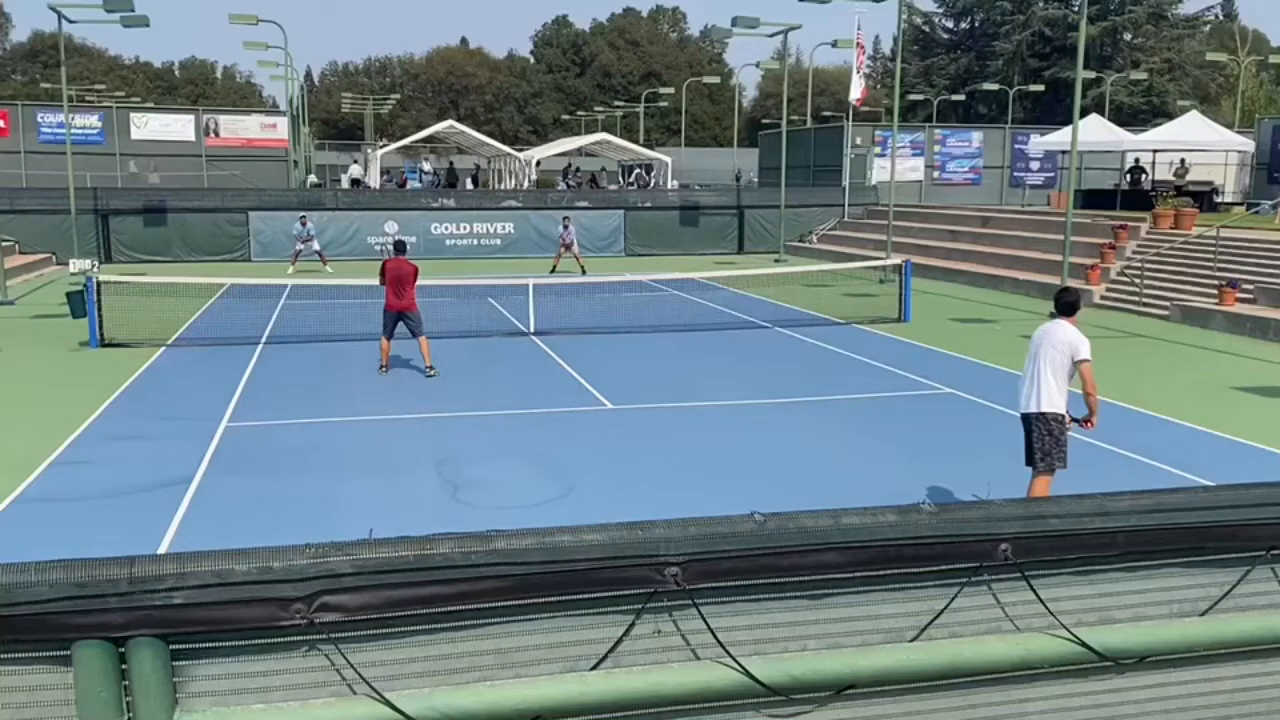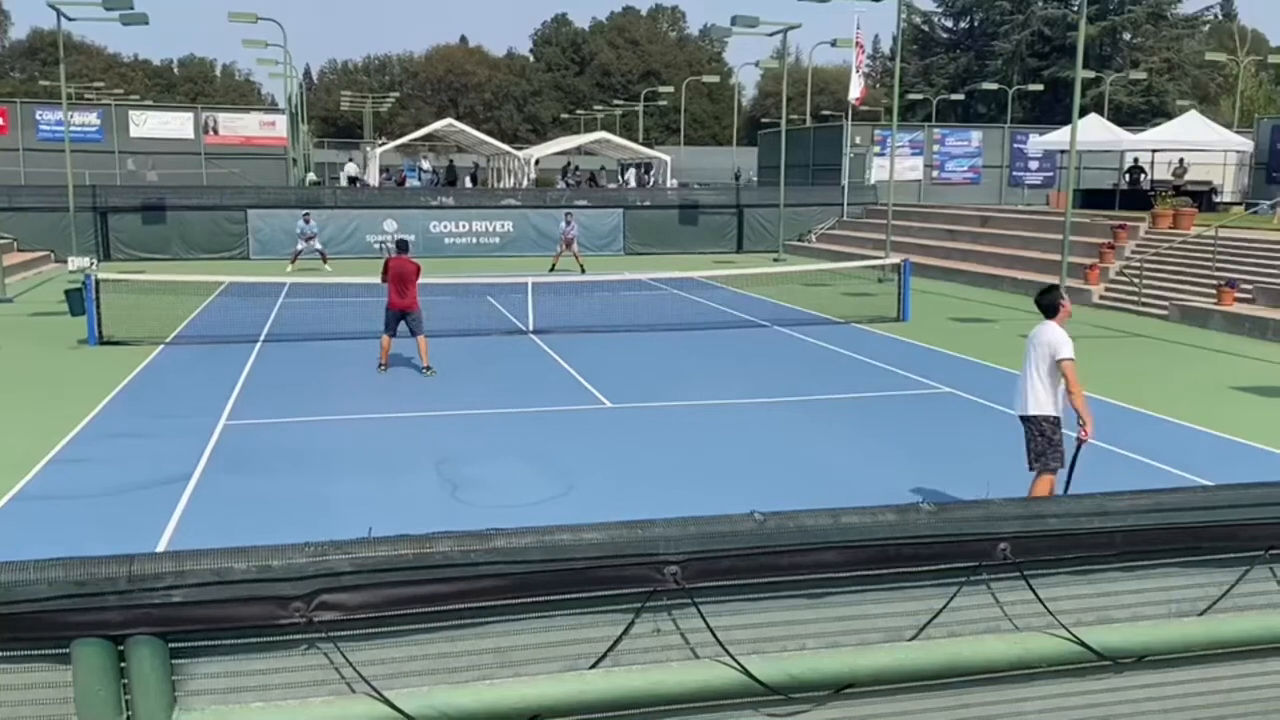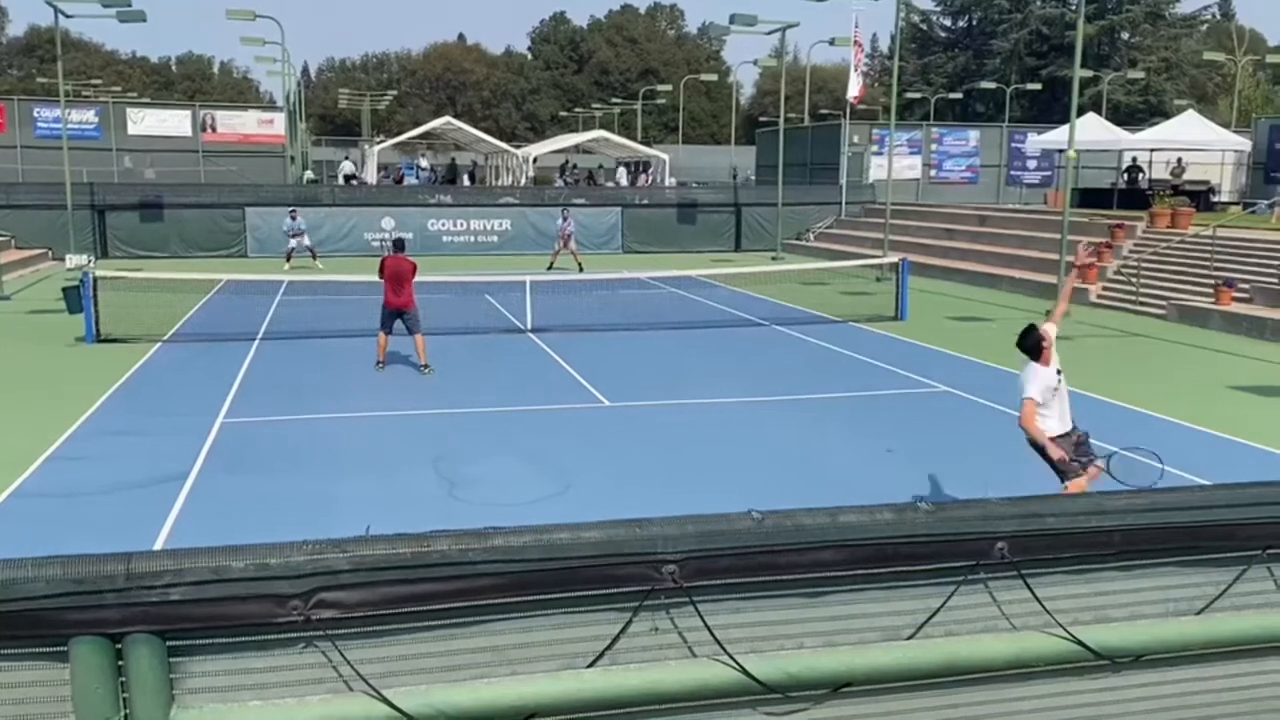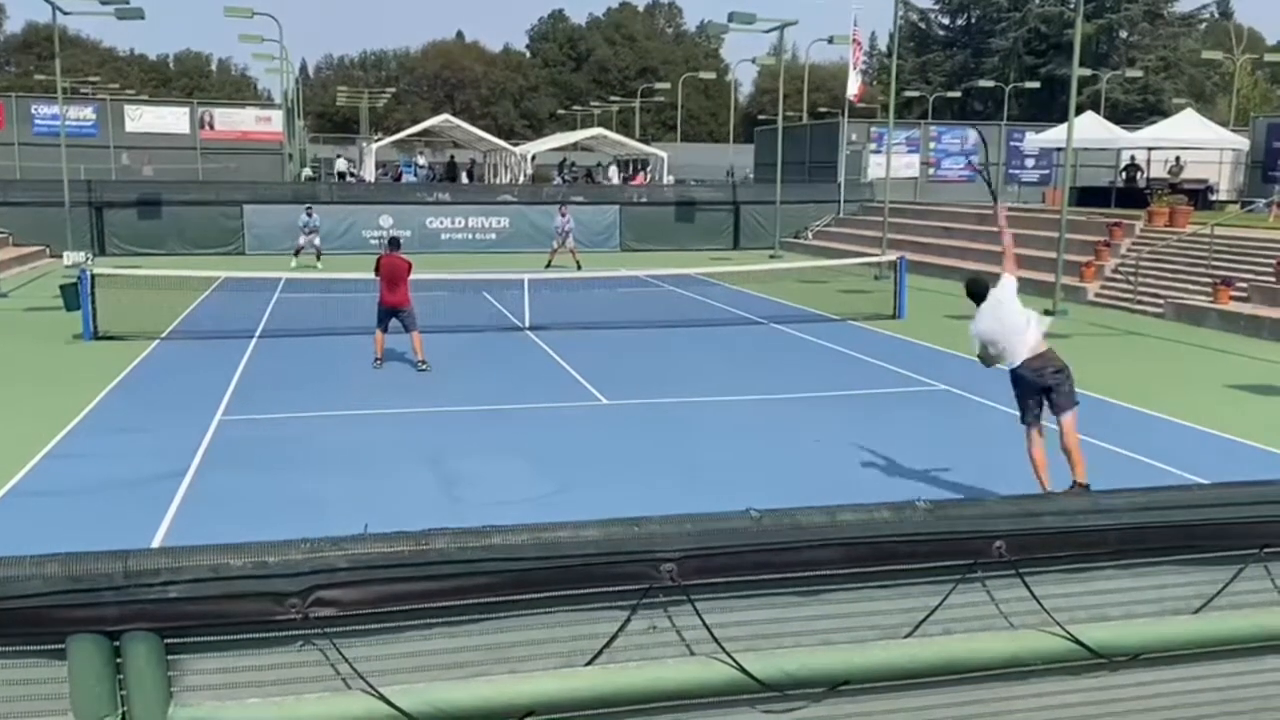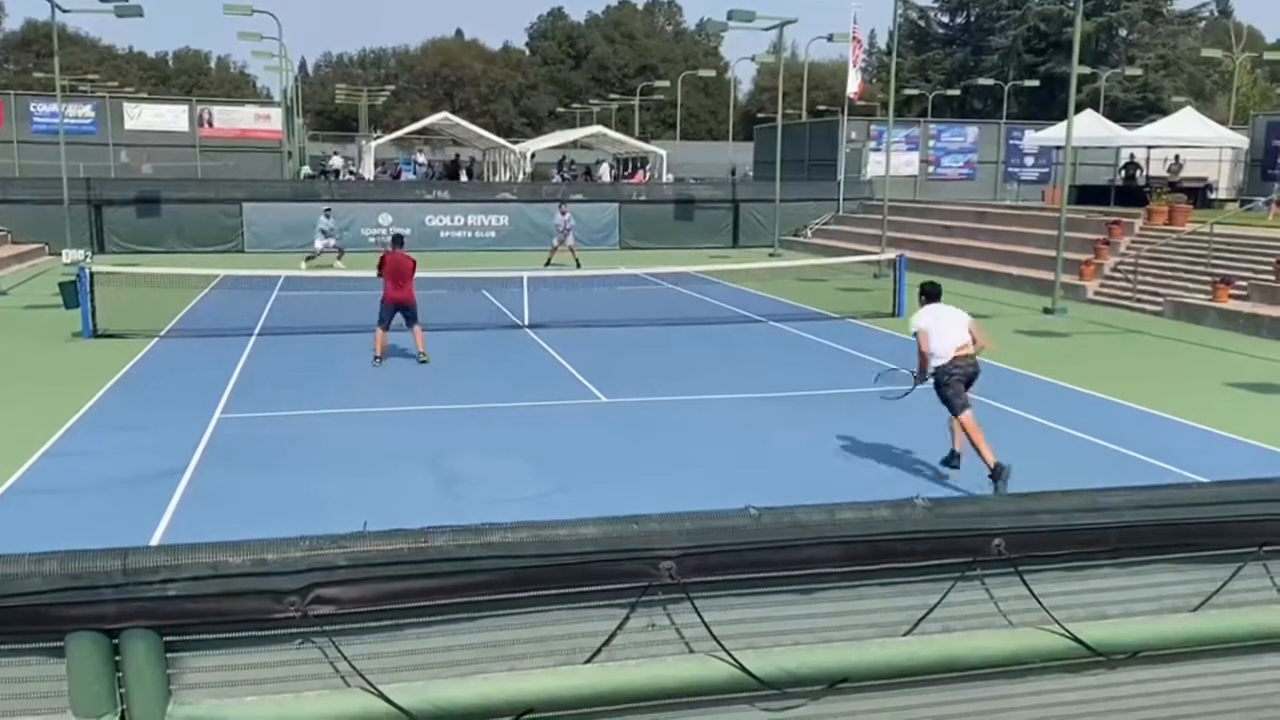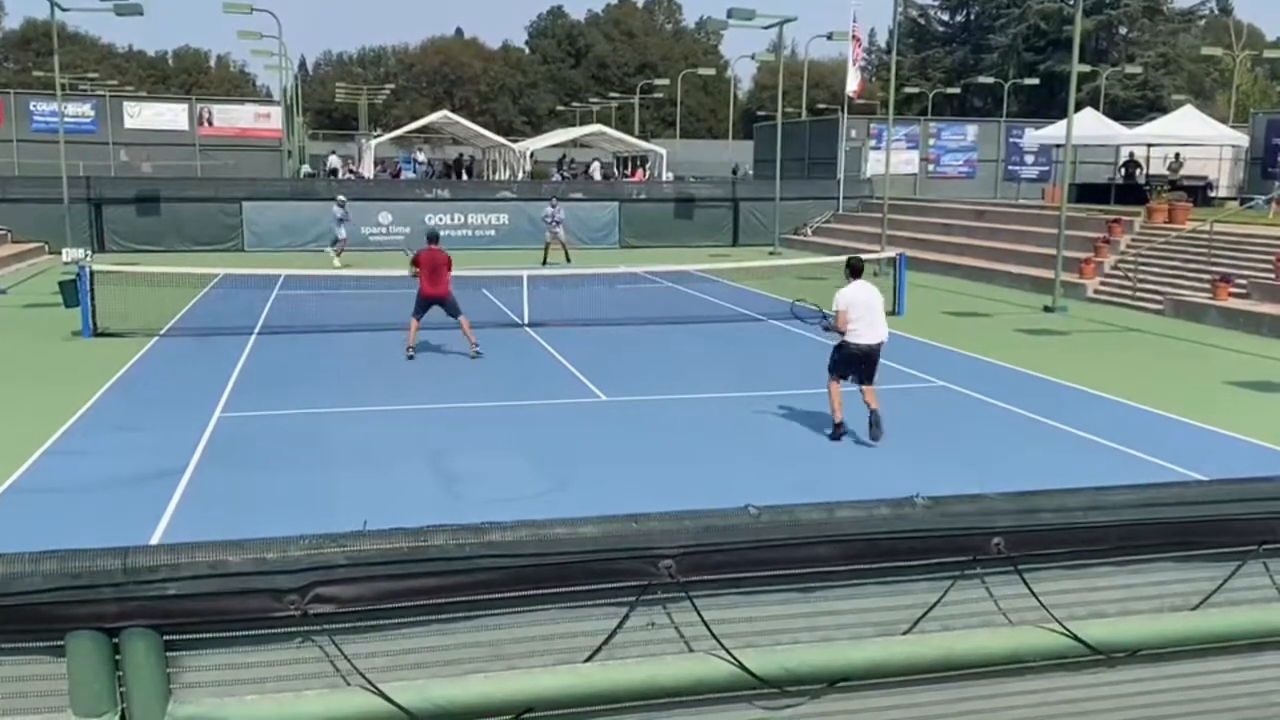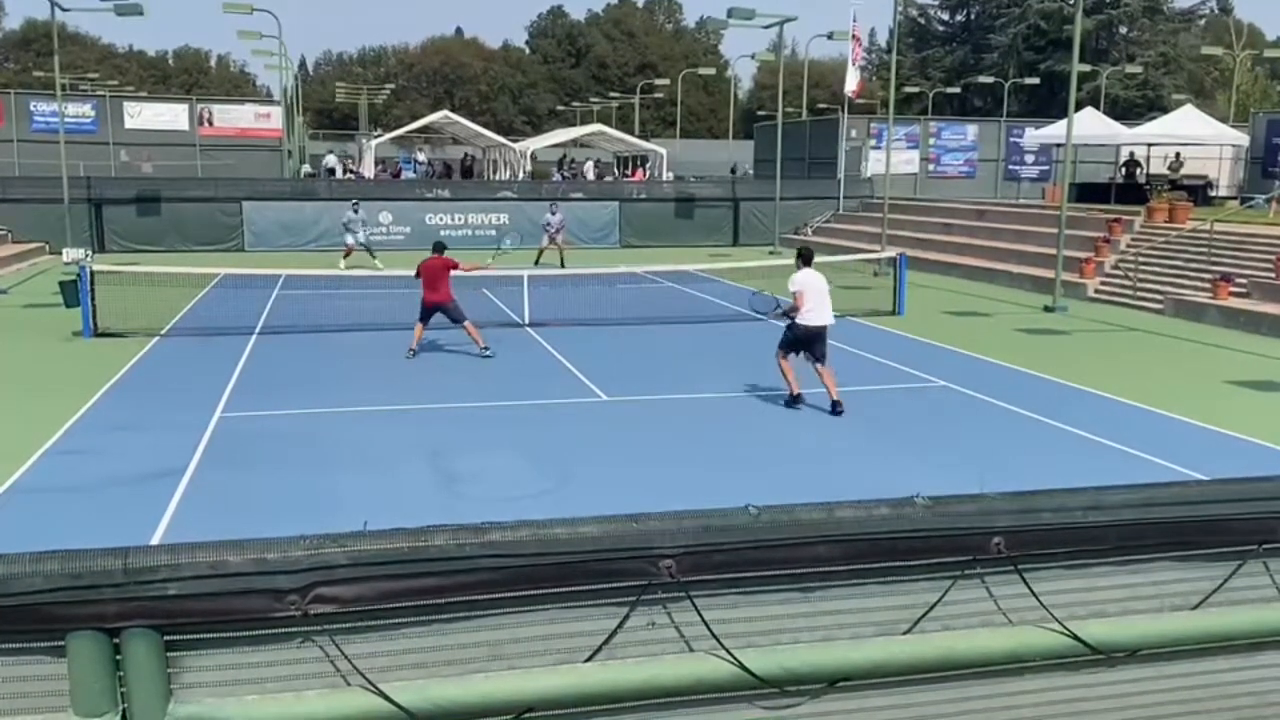
dt=0.5s
person 1, frame 1
left shoulder: (1042, 330)
right shoulder: (1077, 340)
right elbow: (1089, 389)
left wrist: (1063, 412)
right wrist: (1092, 414)
left hip: (1028, 407)
right hip: (1048, 410)
left knee: (1042, 468)
right knee: (1044, 471)
person 1, frame 2
left shoulder: (1041, 331)
right shoulder: (1060, 339)
right elbow: (1073, 388)
right wrist: (1086, 420)
left hip: (1032, 407)
right hip: (1042, 412)
left knee: (1049, 467)
right knee: (1046, 471)
person 1, frame 3
left shoulder: (1046, 338)
right shoulder: (1036, 378)
left elbow: (1060, 307)
right elbow: (1025, 420)
left wrist: (1077, 267)
right wrist: (1049, 447)
left hip: (1067, 428)
right hip: (1052, 436)
left knee: (1094, 469)
right knee: (1079, 484)
person 1, frame 4
left shoulder: (978, 326)
right shoulder: (1003, 295)
left elbow: (988, 362)
right elbow: (1009, 259)
right wrist: (1003, 227)
left hip: (1023, 375)
right hip: (1048, 364)
left knee: (1033, 434)
right knee: (1067, 427)
left ankle: (1046, 494)
right ankle: (1080, 486)
person 1, frame 5
left shoulder: (919, 318)
right shoulder: (958, 312)
left elbow: (924, 349)
right elbow: (981, 343)
left wrist: (922, 372)
left hip: (947, 370)
right hip: (972, 364)
left knee: (966, 422)
right knee: (958, 414)
left ankle: (996, 468)
right ankle: (955, 453)
person 1, frame 6
left shoulder: (843, 294)
right shoulder: (874, 290)
left elbow: (840, 327)
right elbow: (879, 319)
left wrist: (831, 326)
left hip: (852, 344)
right hip: (874, 345)
left knee: (834, 381)
right knee: (866, 388)
left ankle: (838, 424)
right ankle: (873, 412)
person 1, frame 7
left shoulder: (796, 278)
right shoulder: (821, 277)
left elbow: (798, 305)
left wrist: (785, 311)
left hip: (802, 325)
right hip: (821, 325)
left knee: (781, 355)
right knee: (821, 366)
left ankle: (795, 394)
right ankle: (836, 401)
